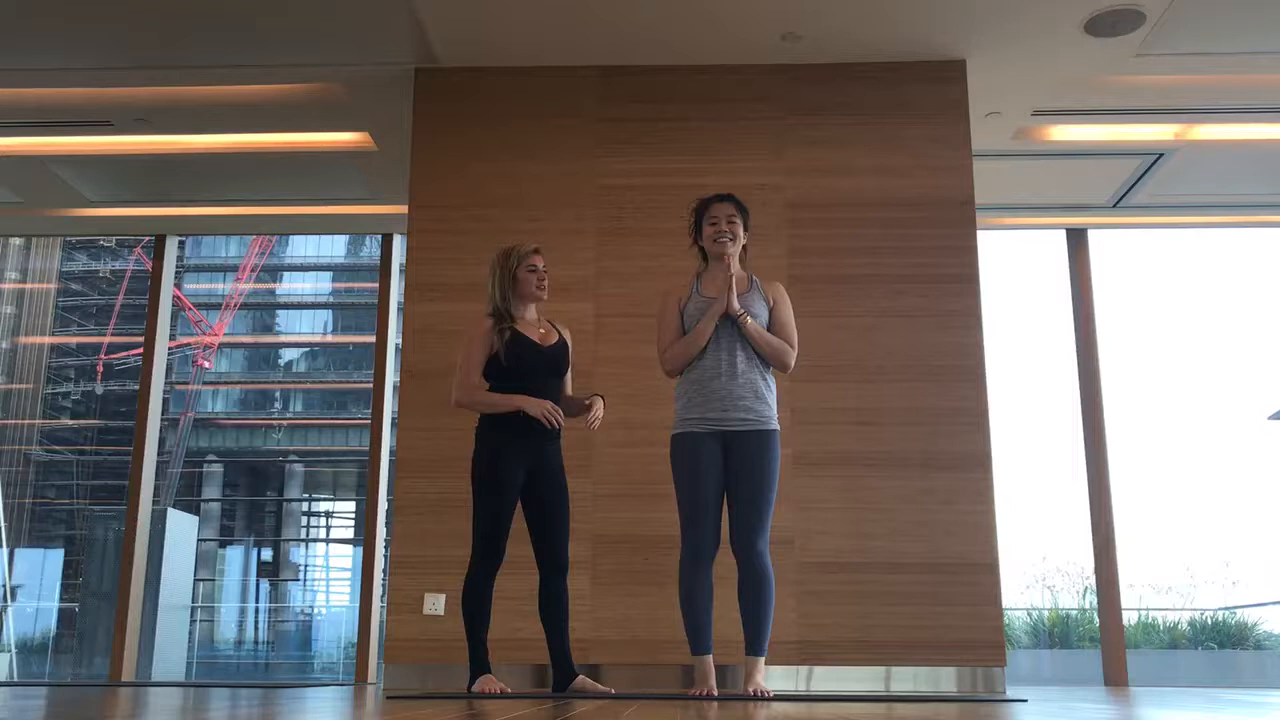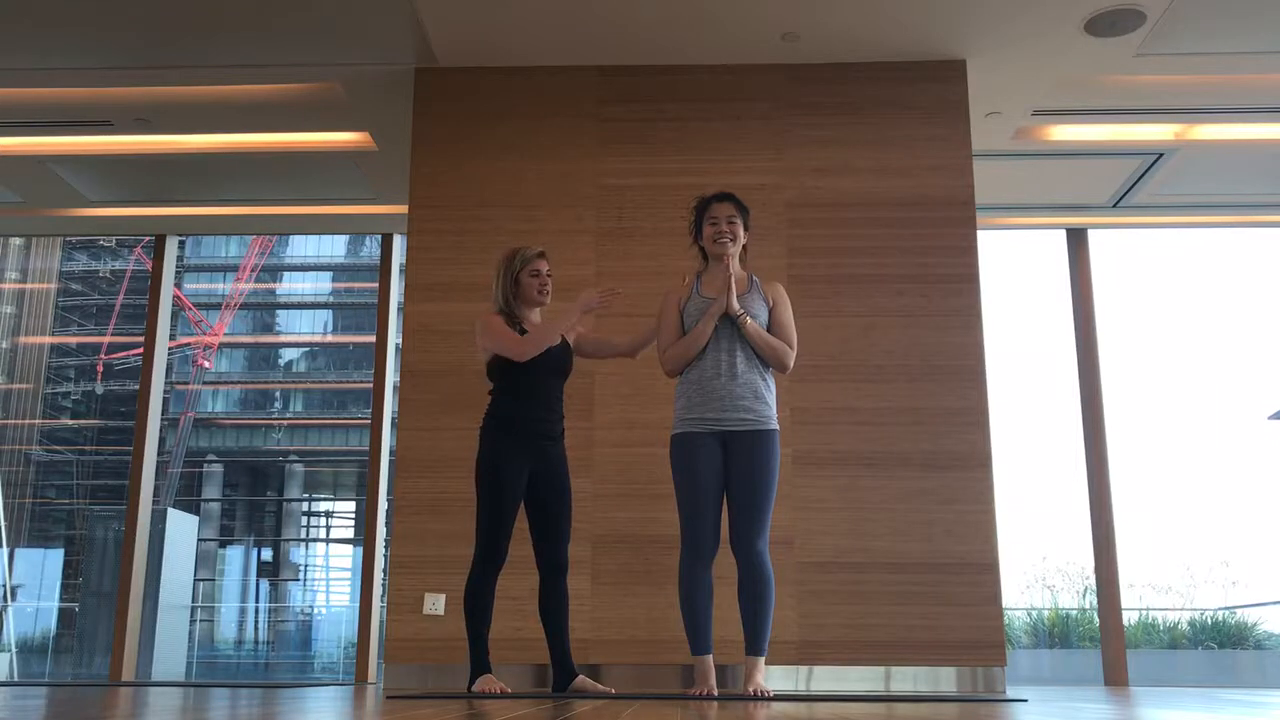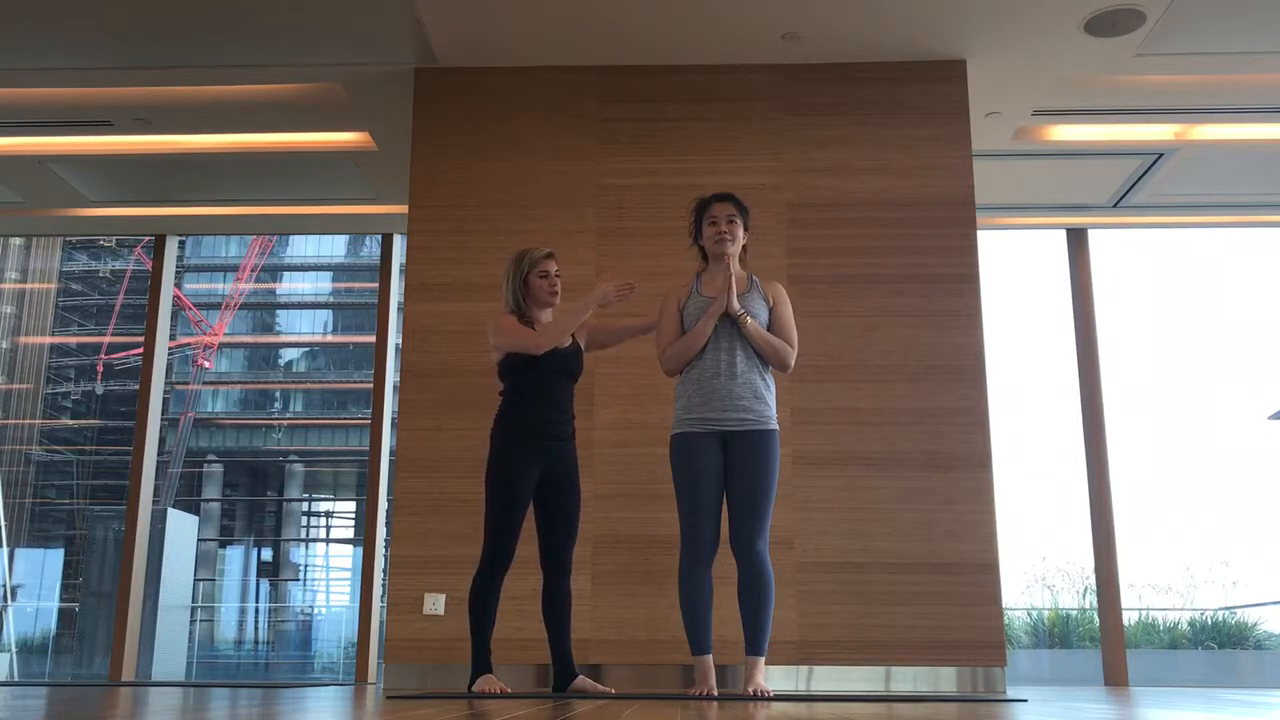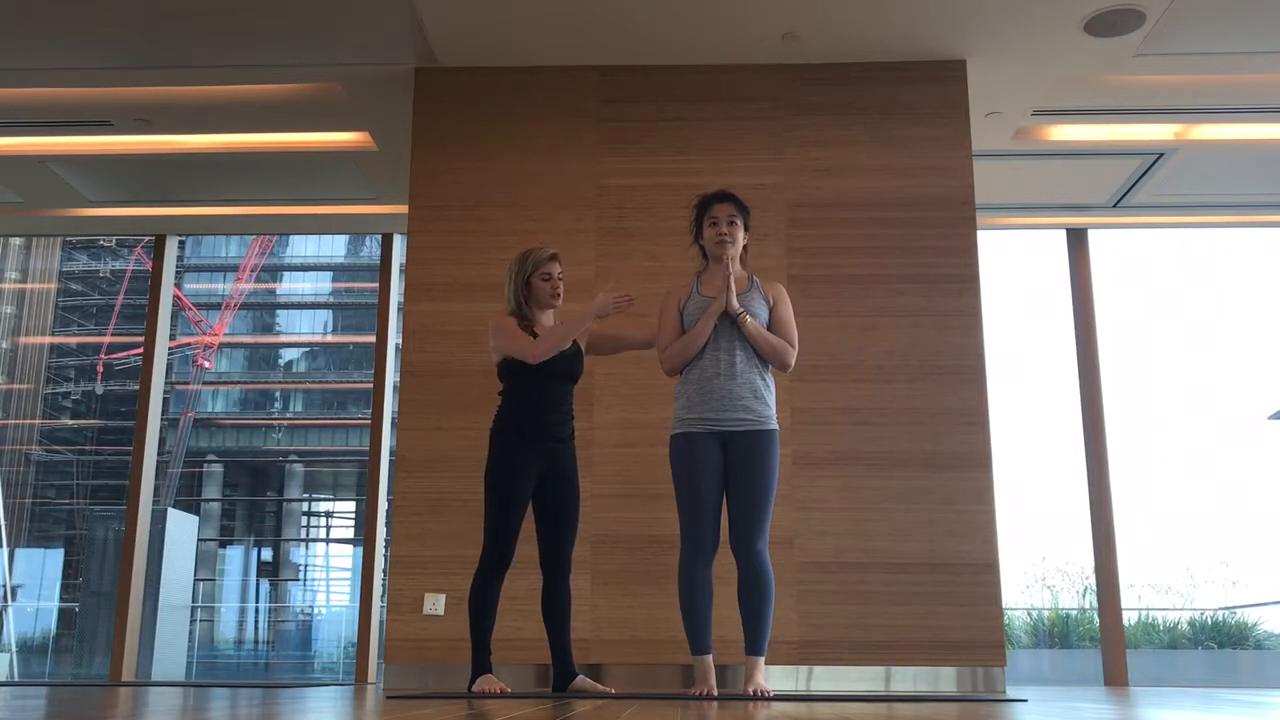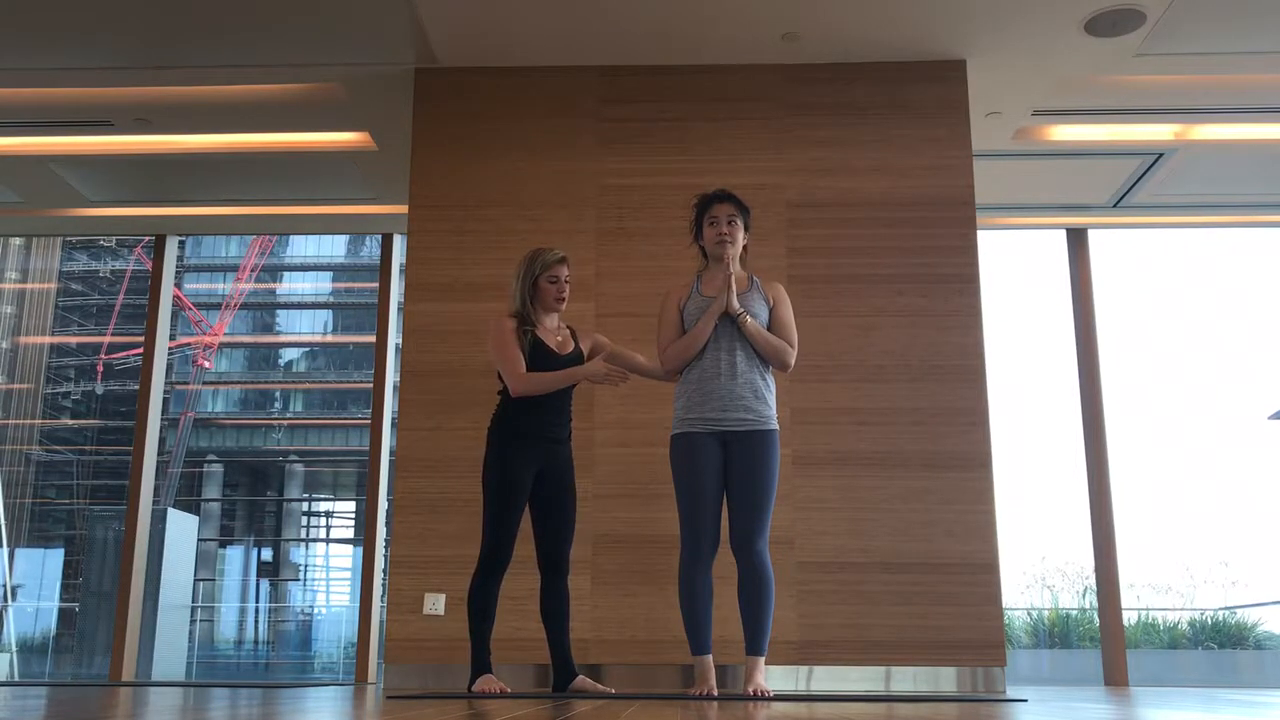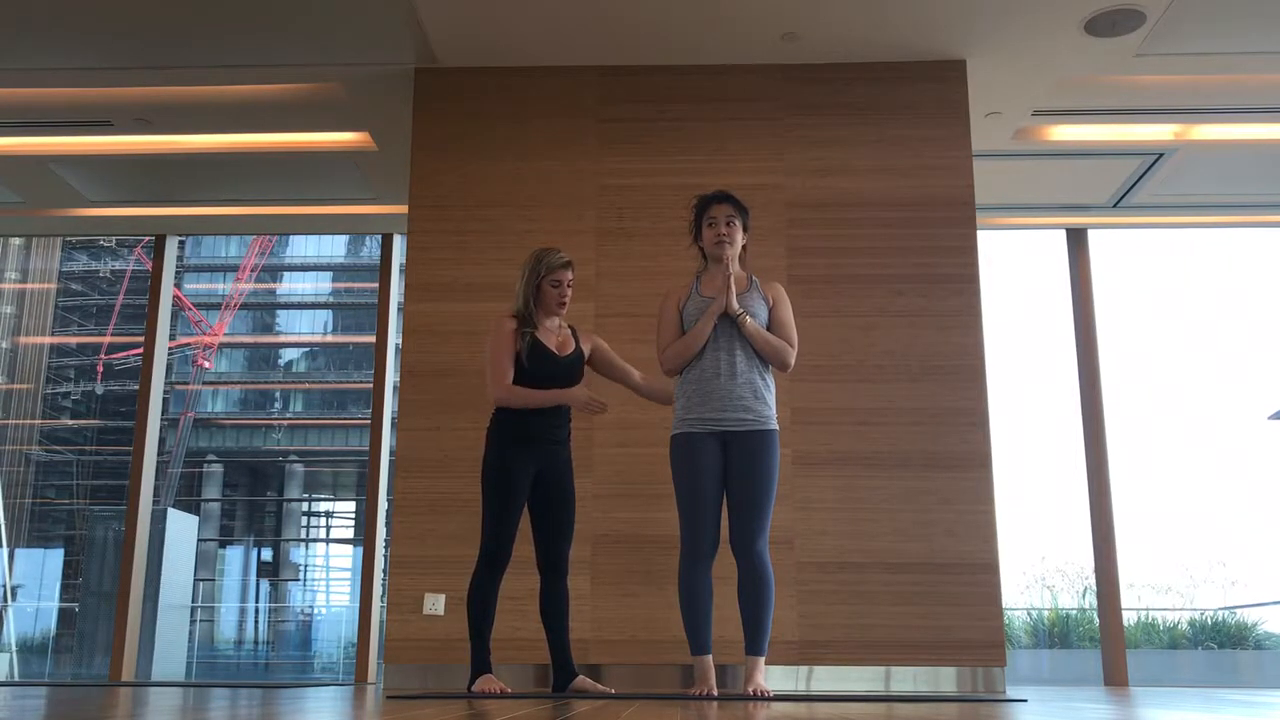
dt=0.7s
person 1, frame 1
left shoulder: (770, 292)
right shoulder: (680, 296)
left elbow: (787, 359)
right elbow: (670, 362)
left wrist: (740, 314)
right wrist: (714, 313)
left hip: (755, 428)
right hip: (695, 430)
left knee: (752, 546)
right knee: (698, 546)
left ankle: (755, 667)
right ankle: (703, 668)
person 1, frame 2
left shoulder: (769, 292)
right shoulder: (680, 297)
left elbow: (786, 360)
right elbow: (669, 363)
left wrist: (739, 314)
right wrist: (713, 313)
left hip: (755, 428)
right hip: (695, 430)
left knee: (752, 547)
right knee: (698, 547)
left ankle: (755, 666)
right ankle: (703, 668)
person 1, frame 3
left shoulder: (769, 292)
right shoulder: (681, 296)
left elbow: (787, 359)
right elbow: (669, 362)
left wrist: (740, 314)
right wrist: (713, 311)
left hip: (755, 428)
right hip: (695, 429)
left knee: (751, 546)
right knee: (698, 547)
left ankle: (756, 667)
right ankle: (703, 668)
person 1, frame 4
left shoulder: (770, 293)
right shoulder: (681, 296)
left elbow: (787, 359)
right elbow: (669, 362)
left wrist: (738, 313)
right wrist: (713, 313)
left hip: (754, 428)
right hip: (695, 430)
left knee: (751, 547)
right knee: (698, 547)
left ankle: (755, 666)
right ankle: (703, 667)
person 1, frame 5
left shoulder: (770, 293)
right shoulder: (681, 297)
left elbow: (787, 358)
right elbow: (669, 362)
left wrist: (739, 313)
right wrist: (713, 312)
left hip: (755, 428)
right hip: (695, 430)
left knee: (751, 547)
right knee: (698, 547)
left ankle: (756, 667)
right ankle: (703, 668)
person 1, frame 6
left shoulder: (769, 292)
right shoulder: (680, 297)
left elbow: (787, 358)
right elbow: (669, 362)
left wrist: (738, 313)
right wrist: (713, 311)
left hip: (754, 428)
right hip: (695, 430)
left knee: (751, 546)
right knee: (698, 547)
left ankle: (756, 666)
right ankle: (703, 667)
person 2, frame 1
left shoulder: (561, 334)
right shoulder: (489, 330)
right elbow: (463, 393)
left wrist: (590, 404)
right wrist: (523, 400)
left hip: (546, 453)
right hip: (500, 449)
left knee: (555, 563)
right knee: (488, 558)
left ankle: (564, 671)
right ankle: (479, 670)
person 2, frame 2
left shoulder: (567, 334)
right shoulder: (493, 324)
left elbow: (628, 350)
right elbow: (523, 351)
right wrist: (577, 310)
left hip: (550, 451)
right hip: (505, 447)
left knee: (555, 562)
right knee: (491, 556)
left ankle: (565, 671)
right ankle: (479, 670)
person 2, frame 3
left shoulder: (578, 331)
right shoulder: (504, 326)
left elbow: (640, 328)
right elbow: (539, 344)
right wrist: (591, 301)
left hip: (561, 451)
right hip: (515, 447)
left knee: (559, 564)
right knee: (497, 557)
left ankle: (565, 671)
right ankle: (481, 670)
person 2, frame 4
left shoulder: (578, 336)
right shoulder: (504, 327)
left elbow: (641, 340)
right elbow: (535, 352)
right wrist: (592, 311)
left hip: (560, 452)
right hip: (514, 448)
left knee: (559, 564)
right knee: (497, 556)
left ankle: (565, 671)
right ankle: (481, 669)
person 2, frame 5
left shoulder: (582, 339)
right shoulder: (508, 328)
left elbow: (646, 366)
right elbow: (518, 384)
right wrist: (583, 372)
left hip: (557, 453)
right hip: (512, 448)
left knee: (557, 564)
right knee: (496, 556)
left ankle: (565, 671)
right ankle: (481, 669)
person 2, frame 6
left shoulder: (584, 341)
right shoulder: (509, 329)
left elbow: (639, 382)
right elbow: (500, 392)
right wrist: (566, 396)
left hip: (556, 455)
right hip: (510, 451)
left knee: (556, 565)
right knee: (495, 556)
left ankle: (565, 671)
right ankle: (480, 670)
